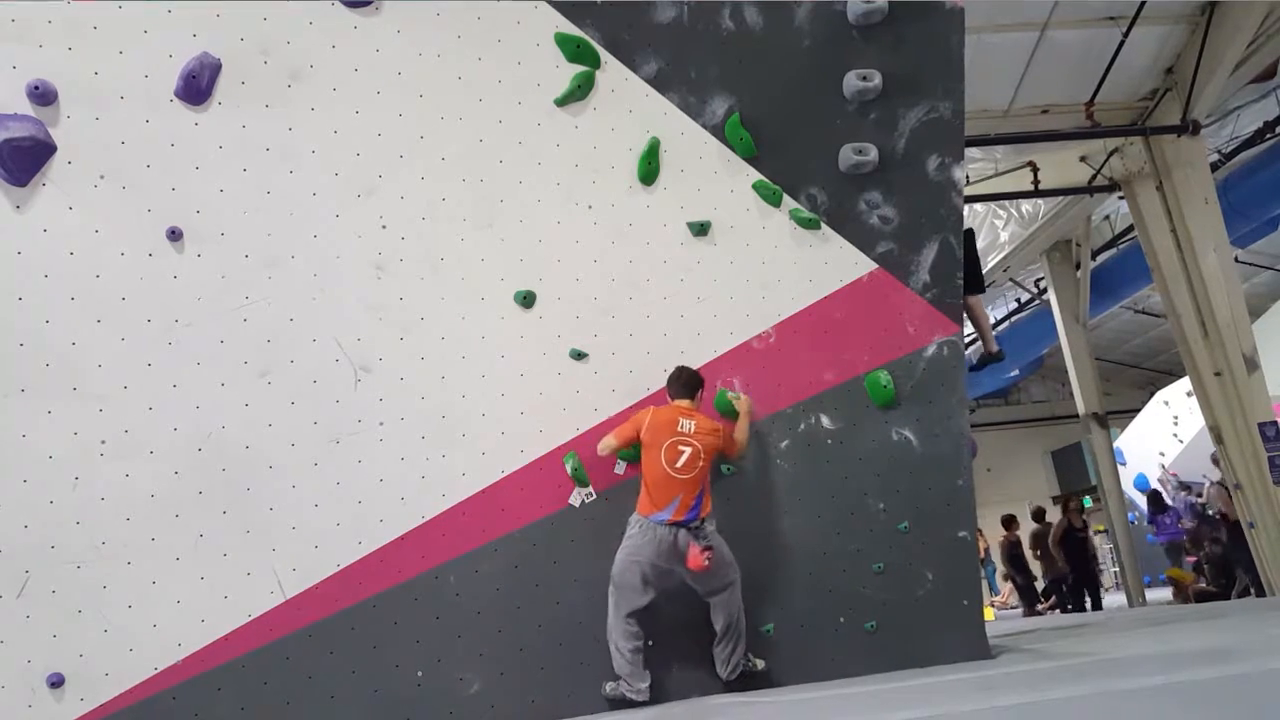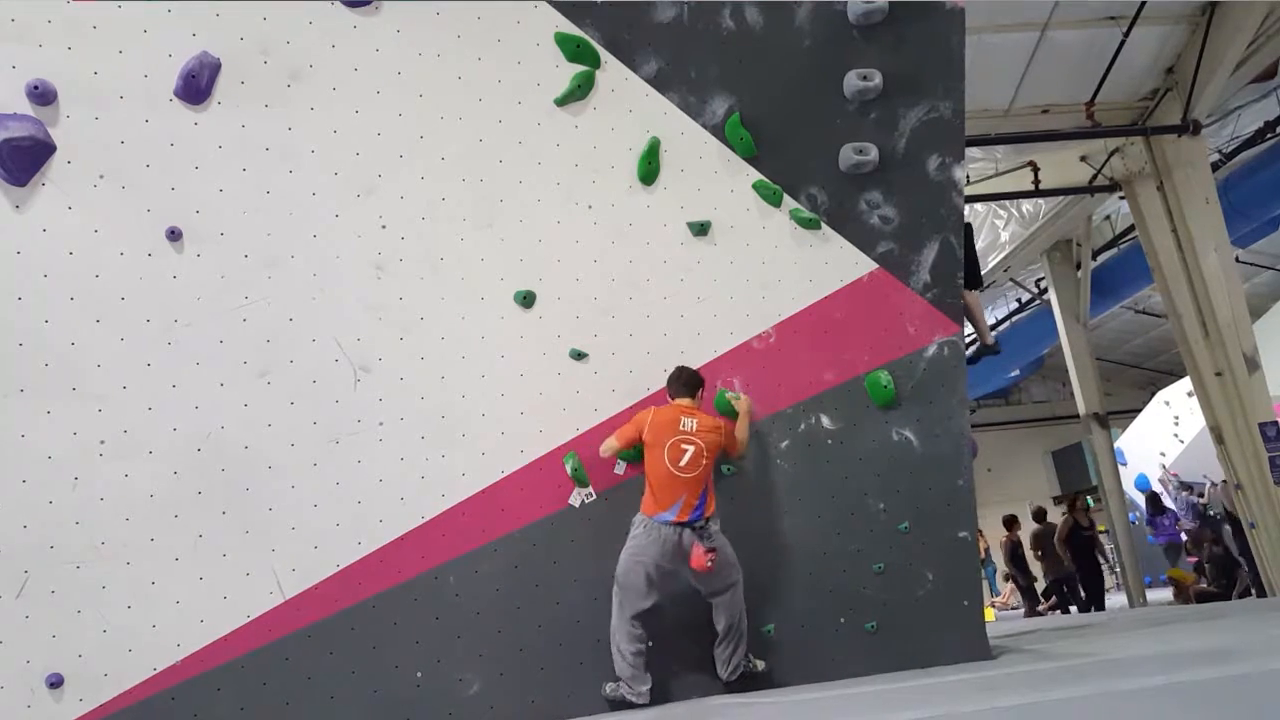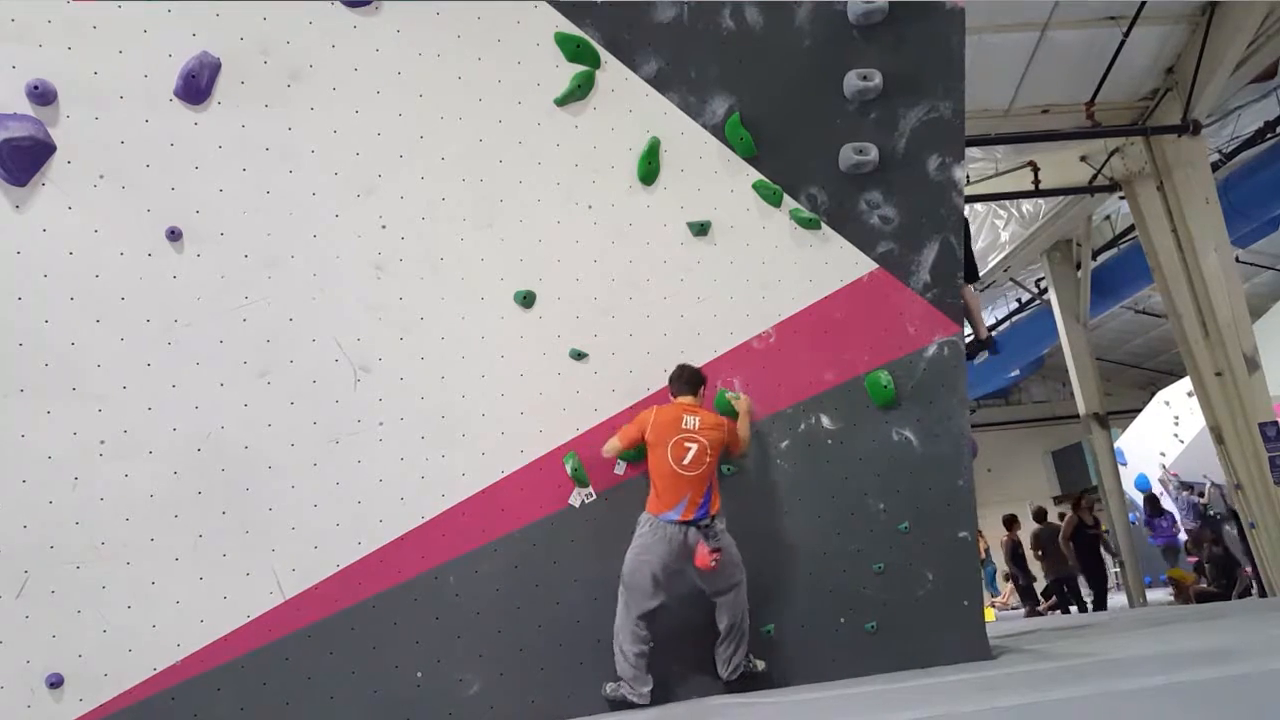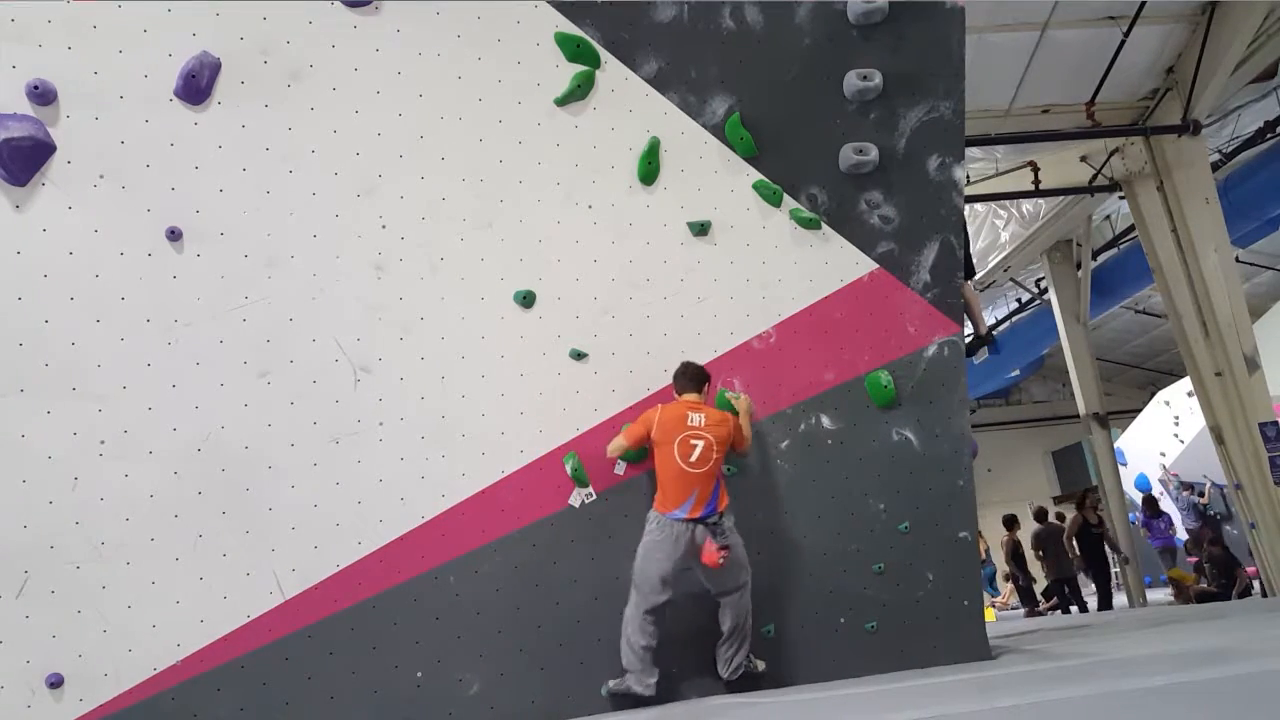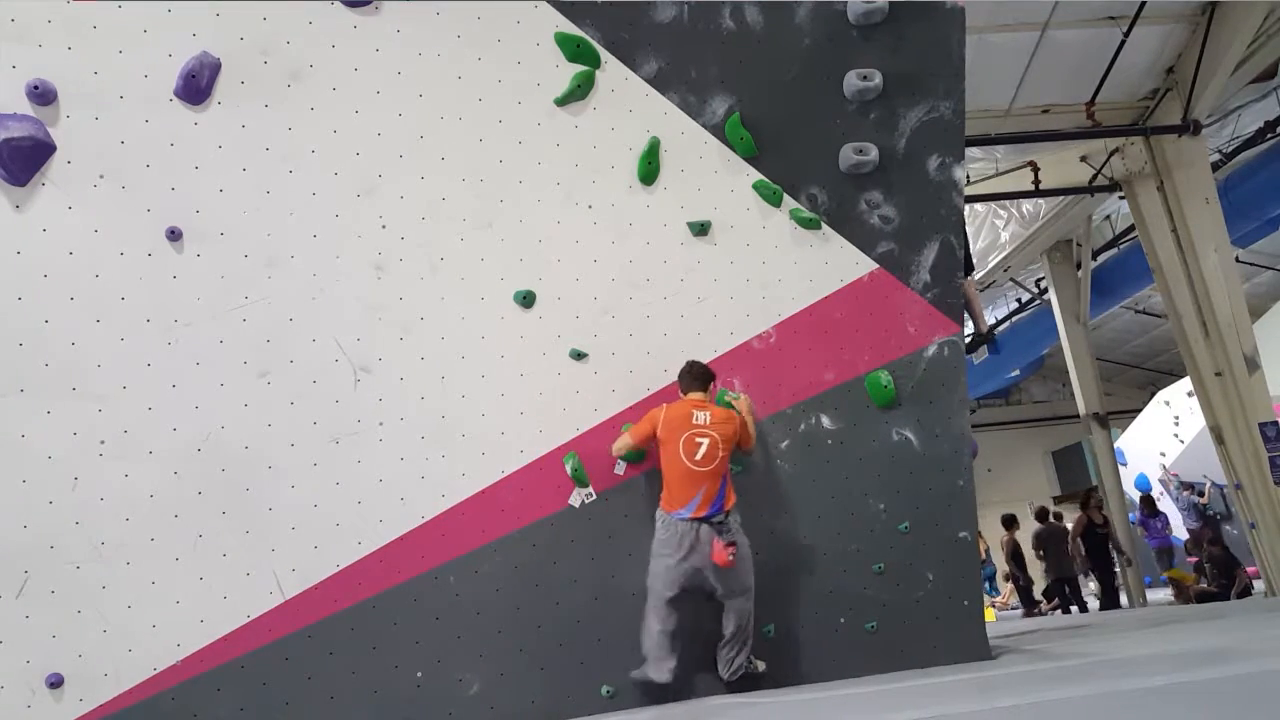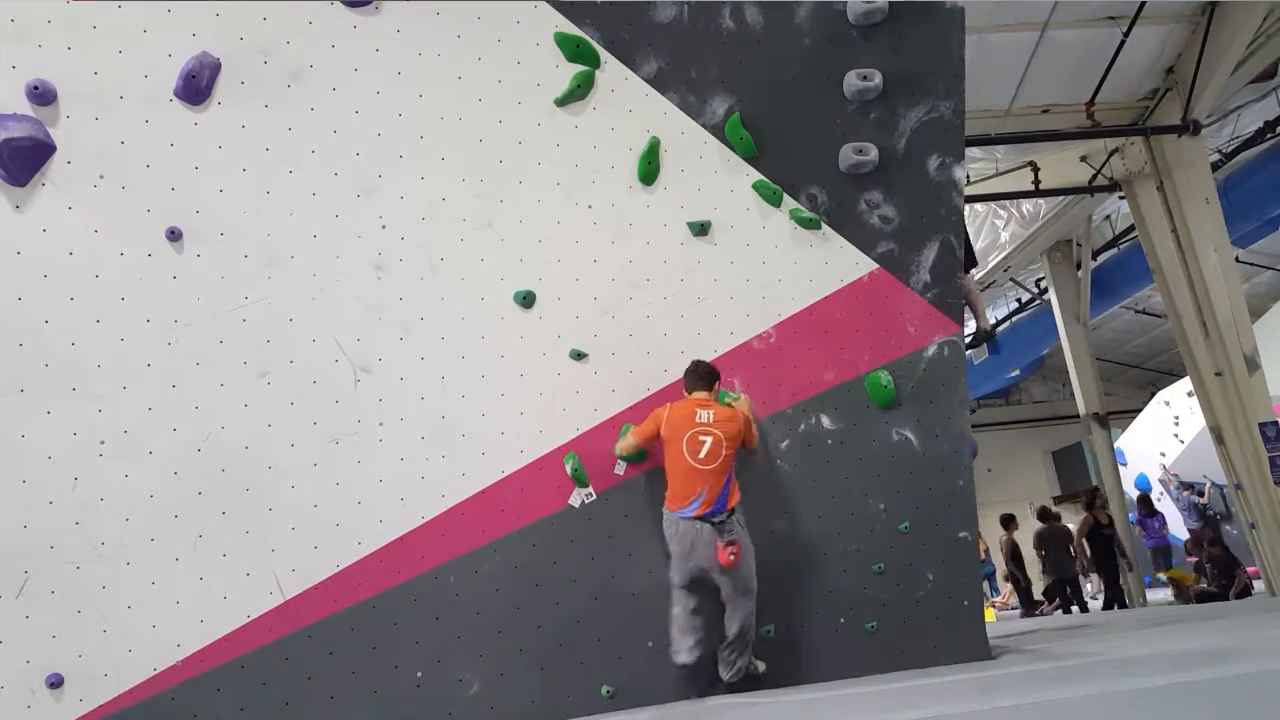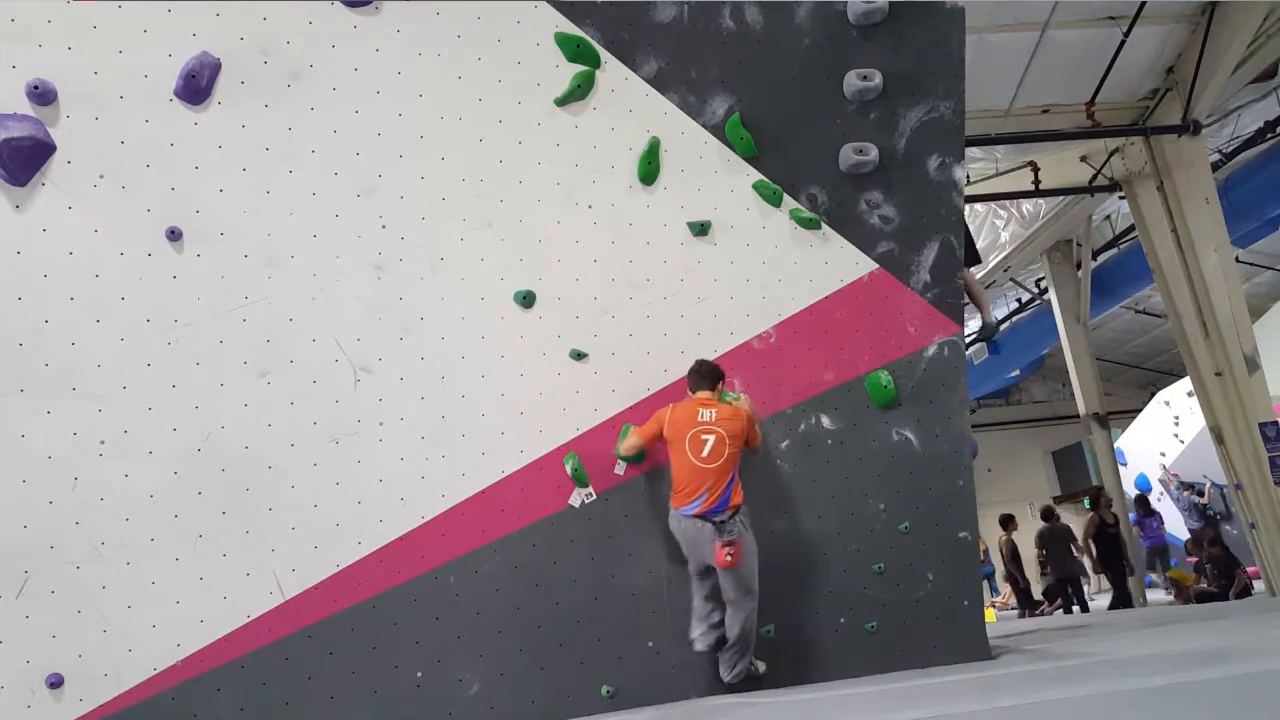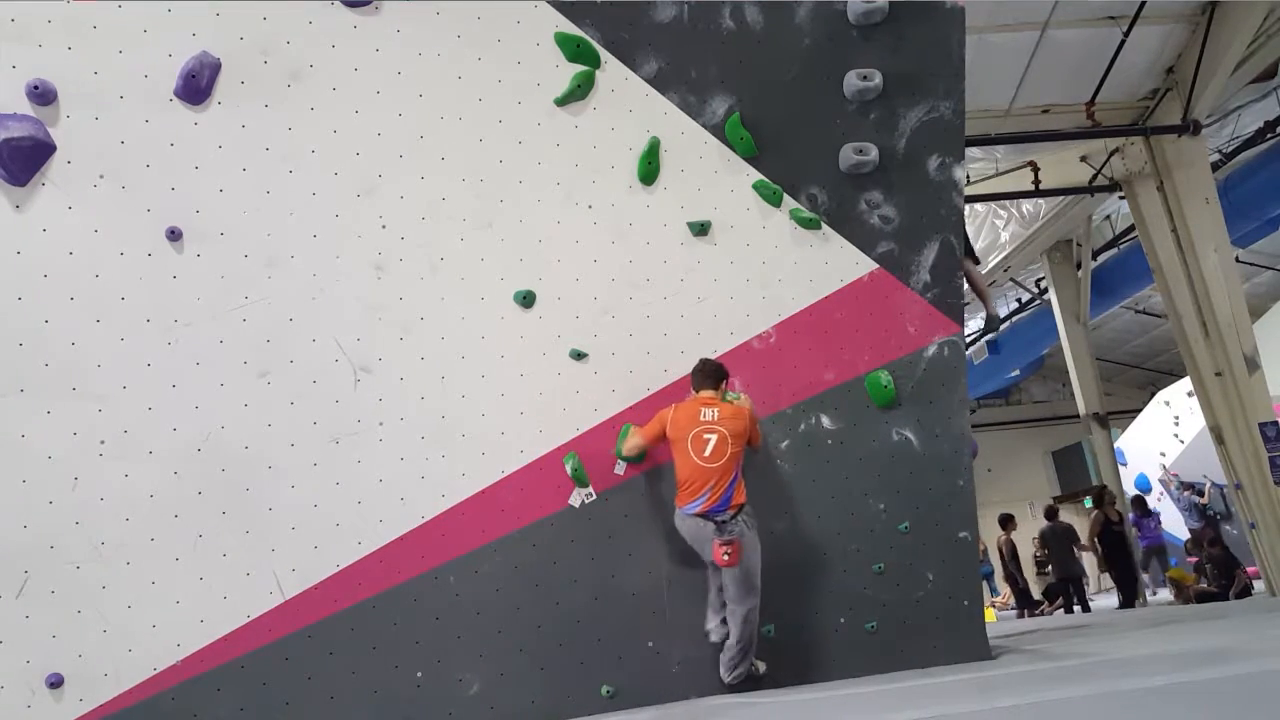
dt=0.1s
person 1, frame 1
left shoulder: (649, 418)
right shoulder: (714, 429)
left elbow: (603, 449)
right elbow: (737, 448)
left wrist: (630, 437)
right wrist: (744, 413)
left hip: (649, 530)
right hip: (695, 532)
left knee: (623, 606)
right knee: (726, 590)
left ankle: (632, 685)
right ankle: (732, 666)
person 1, frame 2
left shoulder: (650, 417)
right shoulder: (716, 427)
left elbow: (606, 451)
right elbow: (739, 448)
left wrist: (632, 438)
right wrist: (744, 413)
left hip: (653, 530)
right hip: (699, 532)
left knee: (627, 607)
right knee: (728, 591)
left ankle: (633, 687)
right ankle: (733, 667)
person 1, frame 3
left shoulder: (653, 417)
right shoulder: (720, 424)
left elbow: (608, 451)
right elbow: (740, 447)
left wrist: (627, 435)
right wrist: (744, 413)
left hip: (659, 528)
right hip: (705, 530)
left knee: (633, 606)
right knee: (731, 590)
left ankle: (633, 686)
right ankle: (733, 667)
person 1, frame 4
left shoulder: (658, 415)
right shoulder: (725, 421)
left elbow: (612, 450)
right elbow: (744, 445)
left wrist: (632, 434)
right wrist: (745, 412)
left hip: (667, 525)
right hip: (713, 527)
left knee: (644, 600)
right knee: (736, 592)
left ankle: (639, 679)
right ankle: (734, 667)
person 1, frame 5
left shoulder: (663, 414)
right shoulder: (731, 418)
left elbow: (618, 450)
right elbow: (749, 444)
left wrist: (633, 434)
right wrist: (746, 413)
left hip: (675, 523)
right hip: (720, 524)
left knee: (662, 595)
right knee: (738, 595)
left ankle: (658, 667)
right ankle: (734, 667)
person 1, frame 6
left shoulder: (667, 413)
right shoulder: (735, 418)
left elbow: (621, 449)
right elbow: (752, 443)
left wrist: (635, 434)
left hip: (680, 521)
right hip: (724, 524)
left knee: (682, 585)
right knee: (741, 596)
left ankle: (685, 650)
right ankle: (735, 669)
person 1, frame 7
left shoulder: (669, 414)
right shoulder: (739, 416)
left elbow: (625, 450)
right elbow: (754, 443)
left wrist: (633, 433)
left hip: (684, 519)
right hip: (727, 522)
left knee: (702, 572)
right knee: (742, 596)
left ankle: (705, 635)
right ankle: (736, 670)
person 1, frame 8
left shoulder: (672, 414)
right shoulder: (741, 415)
left elbow: (628, 450)
right elbow: (756, 442)
left wrist: (634, 433)
left hip: (688, 518)
right hip: (730, 521)
left knee: (718, 565)
right knee: (744, 595)
left ankle: (718, 628)
right ankle: (737, 670)
